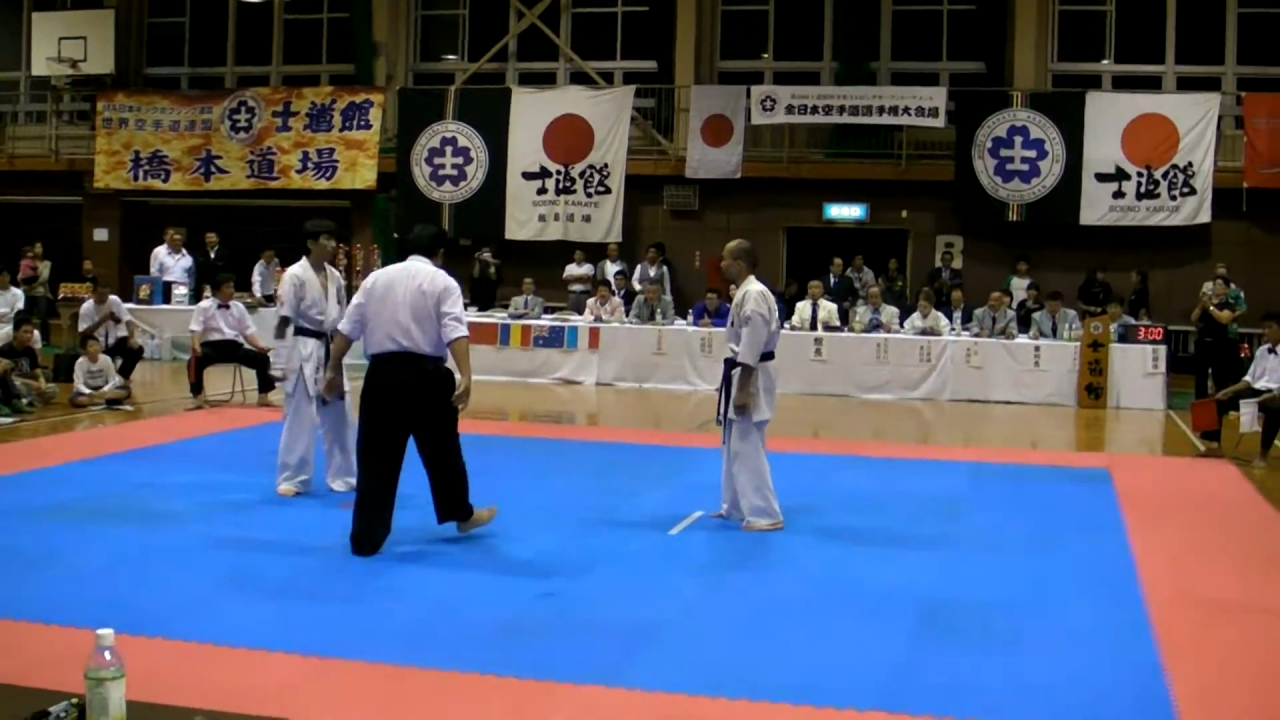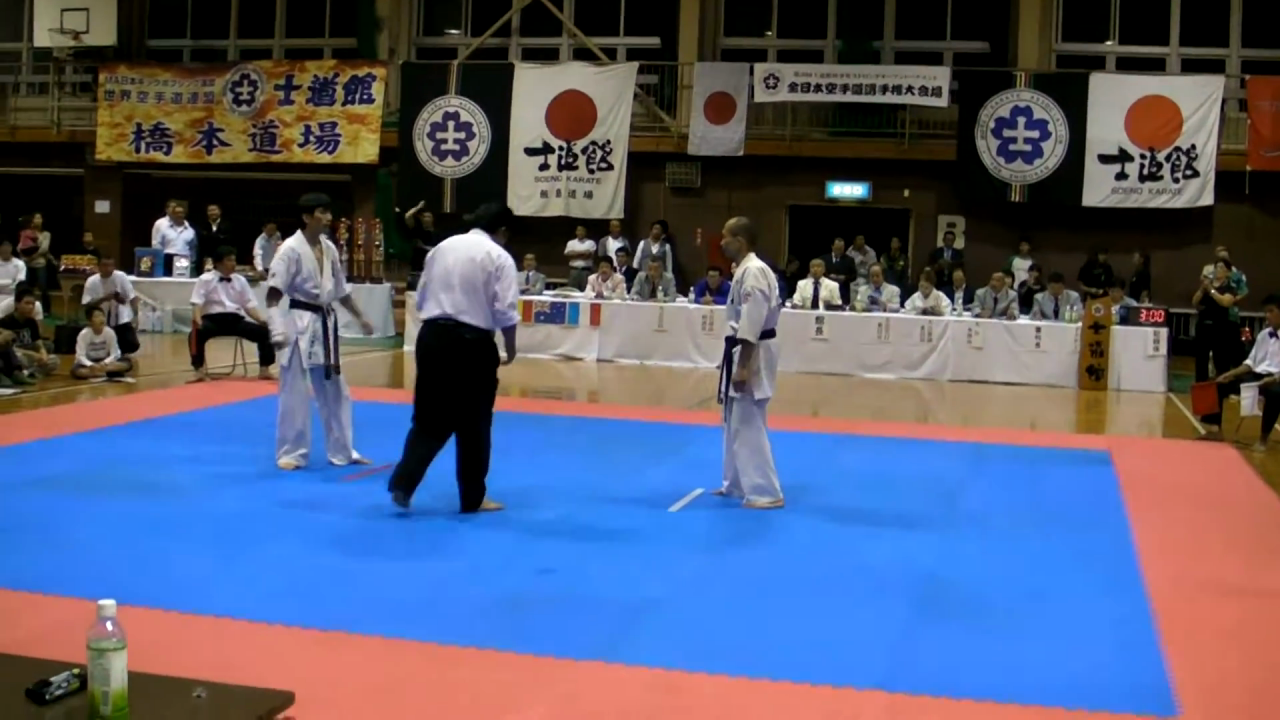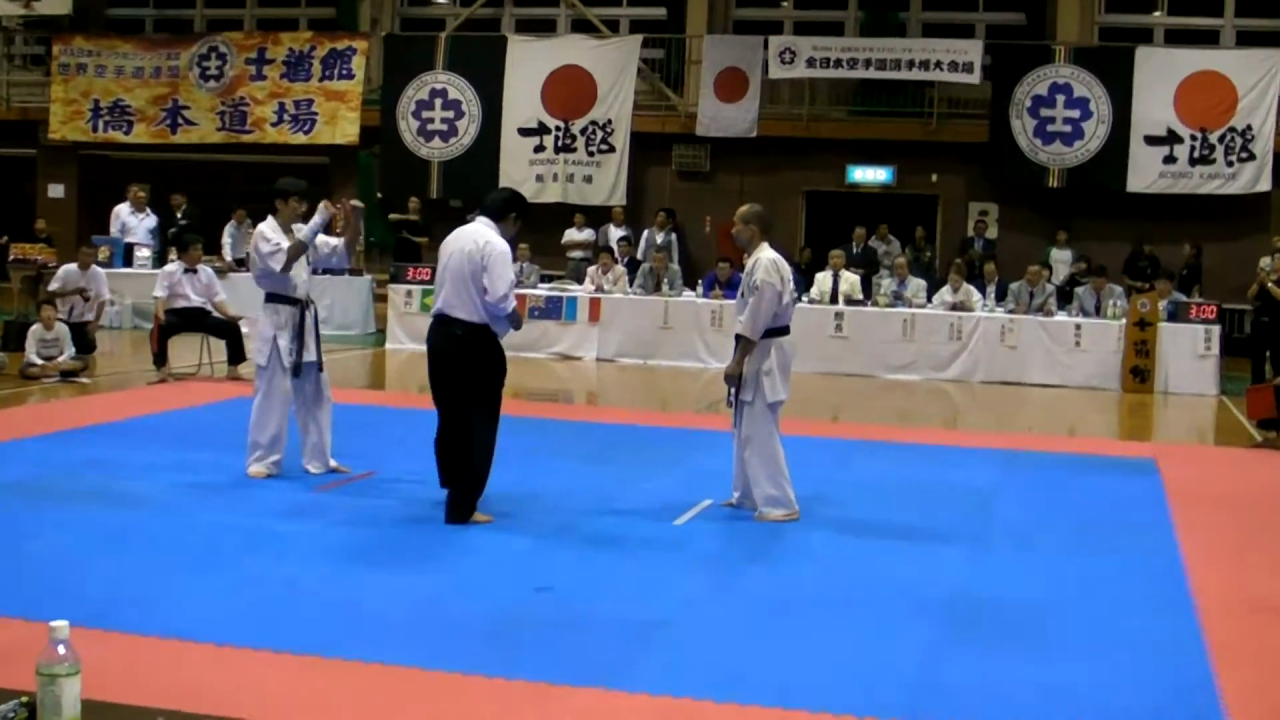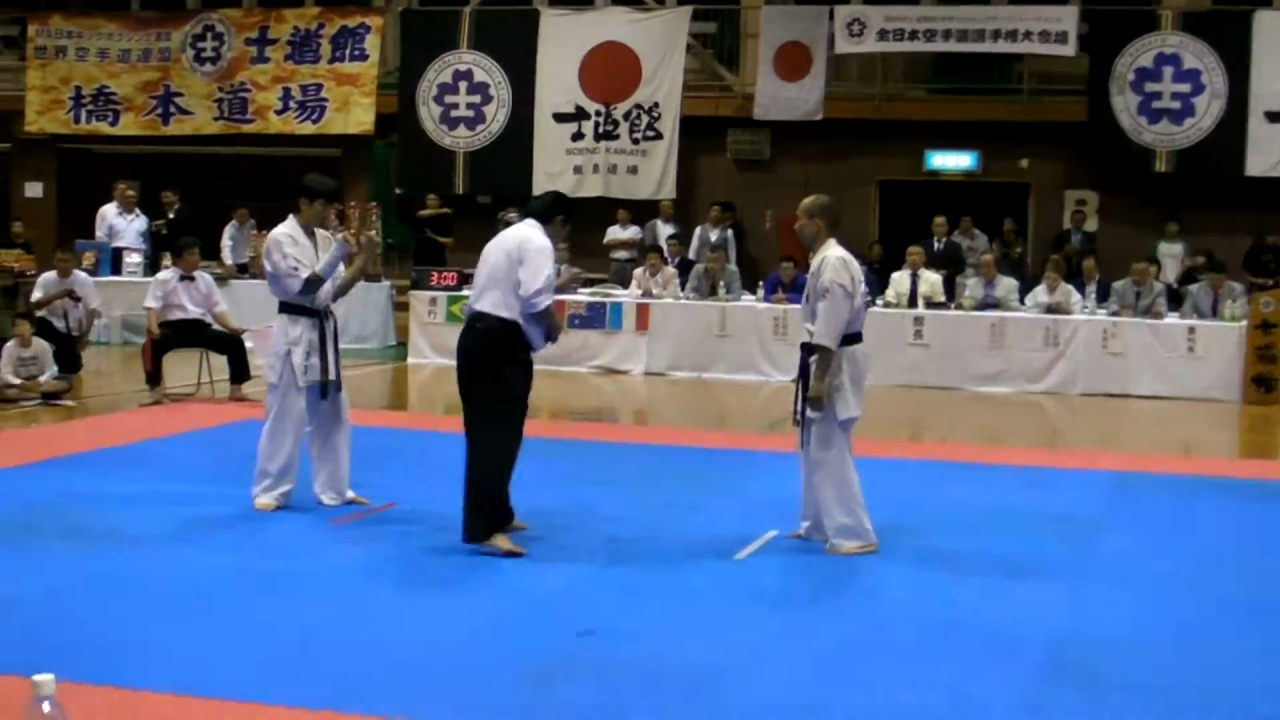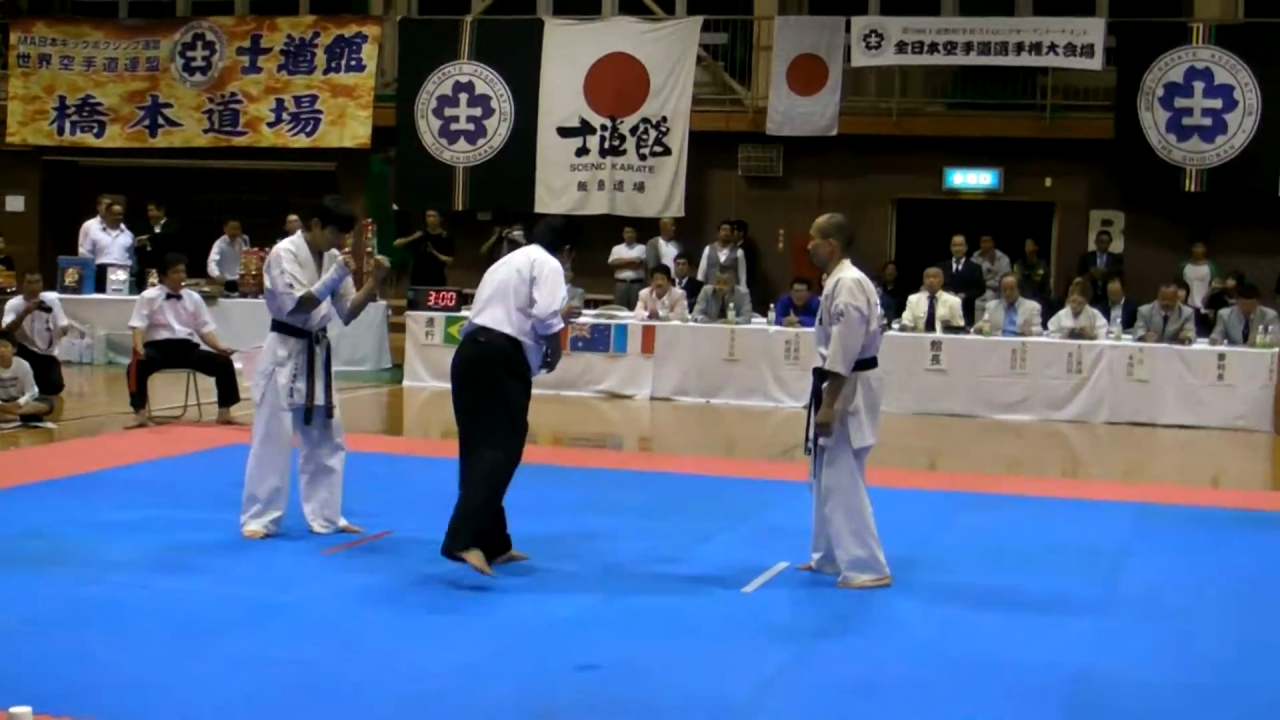
dt=0.4s
person 1, frame 1
left shoulder: (377, 278)
right shoulder: (443, 282)
left elbow: (349, 326)
right elbow: (455, 331)
left wrist: (333, 369)
right wrist: (465, 377)
left hip: (383, 374)
right hip: (426, 375)
left knee: (376, 457)
right knee: (442, 450)
left ankle: (365, 538)
right ankle: (462, 514)
person 1, frame 2
left shoulder: (441, 247)
right shoulder: (499, 257)
left elbow: (421, 299)
right elbow: (507, 312)
right wrist: (511, 348)
left hip: (433, 337)
right hip: (471, 344)
left knee: (429, 419)
right knee: (474, 425)
left ankle: (402, 484)
right ankle: (472, 498)
person 1, frame 3
left shoulder: (454, 237)
right shoulder: (495, 246)
right elbow: (499, 300)
right wrist: (516, 318)
left hip: (442, 333)
right hip: (473, 341)
left knee: (451, 417)
right knee: (476, 424)
left ankle: (453, 483)
right ankle: (461, 507)
person 1, frame 4
left shoulder: (506, 237)
right shoulder: (537, 242)
right elbow: (534, 298)
left wrist: (554, 287)
right wrist: (553, 324)
left hip: (477, 336)
right hip: (501, 343)
left knee: (486, 430)
right knee: (499, 433)
left ankle: (495, 515)
right ankle: (484, 528)
person 1, frame 5
left shoulder: (509, 260)
right shoulder: (547, 263)
right elbow: (546, 318)
left wrist: (558, 318)
right wrist: (554, 352)
left hip: (473, 354)
right hip: (499, 359)
left knee: (483, 448)
right knee: (501, 449)
left ankle: (493, 543)
right ankle: (465, 539)
person 2, frame 1
left shoulder: (754, 294)
right shoulder: (746, 292)
left elbow: (752, 346)
left wrist: (744, 390)
left hip: (751, 378)
right hip: (743, 376)
left knee: (748, 448)
right knee: (735, 446)
person 2, frame 2
left shoulder: (753, 271)
right shoulder: (746, 270)
left elbow: (752, 324)
left wrist: (744, 366)
left hip: (751, 355)
right hip: (743, 353)
left knee: (748, 425)
right knee: (736, 423)
person 2, frame 3
left shoulder: (765, 263)
right shoulder: (761, 261)
left elbow: (755, 320)
left wrist: (737, 361)
left hip: (764, 353)
right hip: (760, 353)
left knee: (760, 431)
right knee: (747, 429)
left ankle: (780, 504)
right ankle: (749, 495)
person 2, frame 4
left shoulder: (832, 261)
right shoulder: (827, 259)
left elbow: (830, 328)
left wrist: (820, 380)
left hip: (833, 364)
right hip: (826, 362)
left knee: (830, 452)
right knee: (816, 450)
left ankle: (854, 534)
right ankle: (818, 524)
person 2, frame 5
left shoulder: (848, 283)
right shoulder: (840, 281)
left elbow: (844, 353)
left wrist: (828, 406)
left hip: (848, 390)
right hip: (841, 388)
left knee: (844, 481)
right knee: (827, 479)
left ankle: (867, 568)
right ankle: (829, 556)
person 3, frame 1
left shoulder: (334, 276)
right shoulder: (296, 275)
right elbow: (284, 320)
right wrist: (281, 361)
left hip: (330, 350)
right hip: (306, 350)
left knee: (339, 419)
right knee: (301, 419)
person 3, frame 2
left shoulder: (329, 249)
right shoulder: (291, 249)
right elbow: (274, 293)
left wrist: (360, 317)
right wrist: (277, 330)
left hip: (327, 322)
right hip: (301, 324)
left knee: (336, 392)
right knee: (296, 393)
person 3, frame 3
left shoulder: (300, 233)
right shoulder: (264, 233)
right elbow: (287, 259)
right wrist: (318, 221)
left hip: (304, 317)
right hip: (278, 318)
left knee: (316, 393)
right knee: (273, 394)
left ankle: (319, 458)
right ankle: (261, 460)
person 3, frame 4
left shoulder: (324, 239)
right shoulder: (281, 238)
left elbow: (334, 292)
right elbow: (303, 287)
left wrist: (363, 257)
right wrist: (337, 255)
left hip: (323, 332)
right hip: (295, 333)
left knee: (333, 417)
right knee: (286, 417)
left ankle: (334, 489)
right ankle: (269, 491)
person 3, frame 5
left shoulder: (332, 258)
right shoulder: (284, 253)
left elbow: (347, 313)
right elbow: (296, 306)
left wrist: (375, 282)
right wrist: (335, 277)
left hip: (317, 353)
right hip: (285, 353)
left knee: (327, 442)
right knee: (273, 440)
left ankle: (326, 516)
right ankle: (259, 518)
